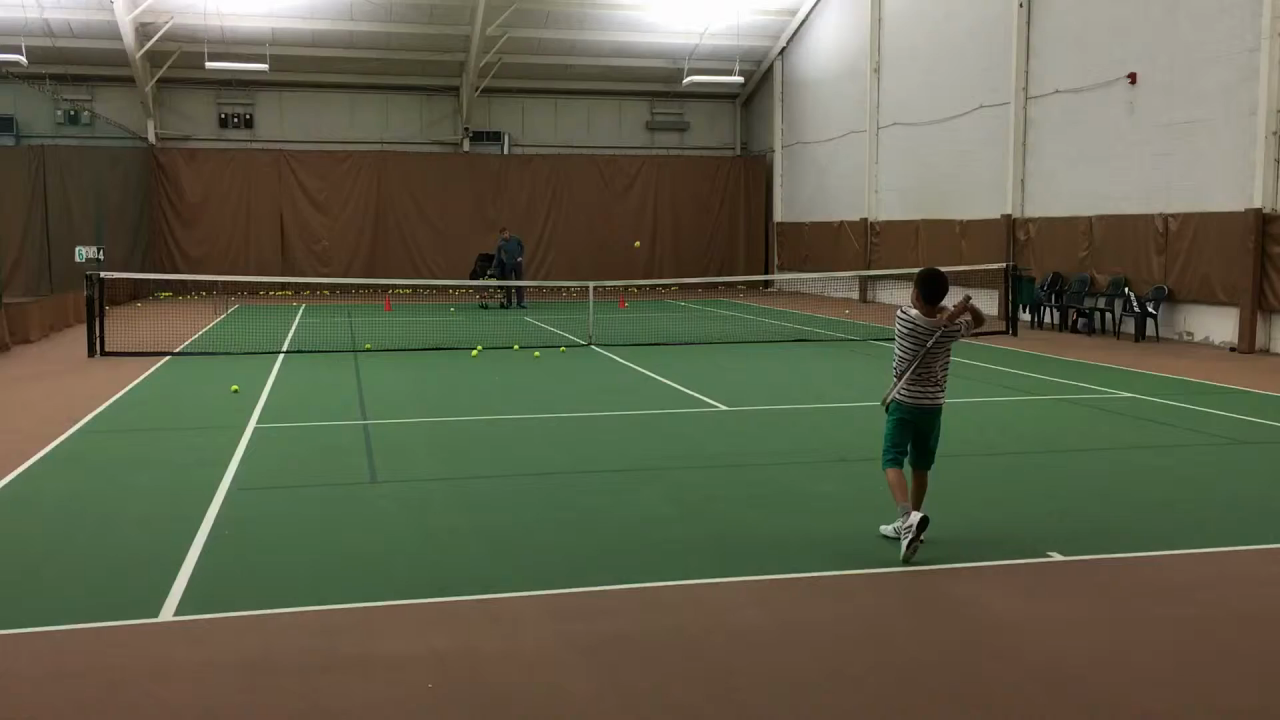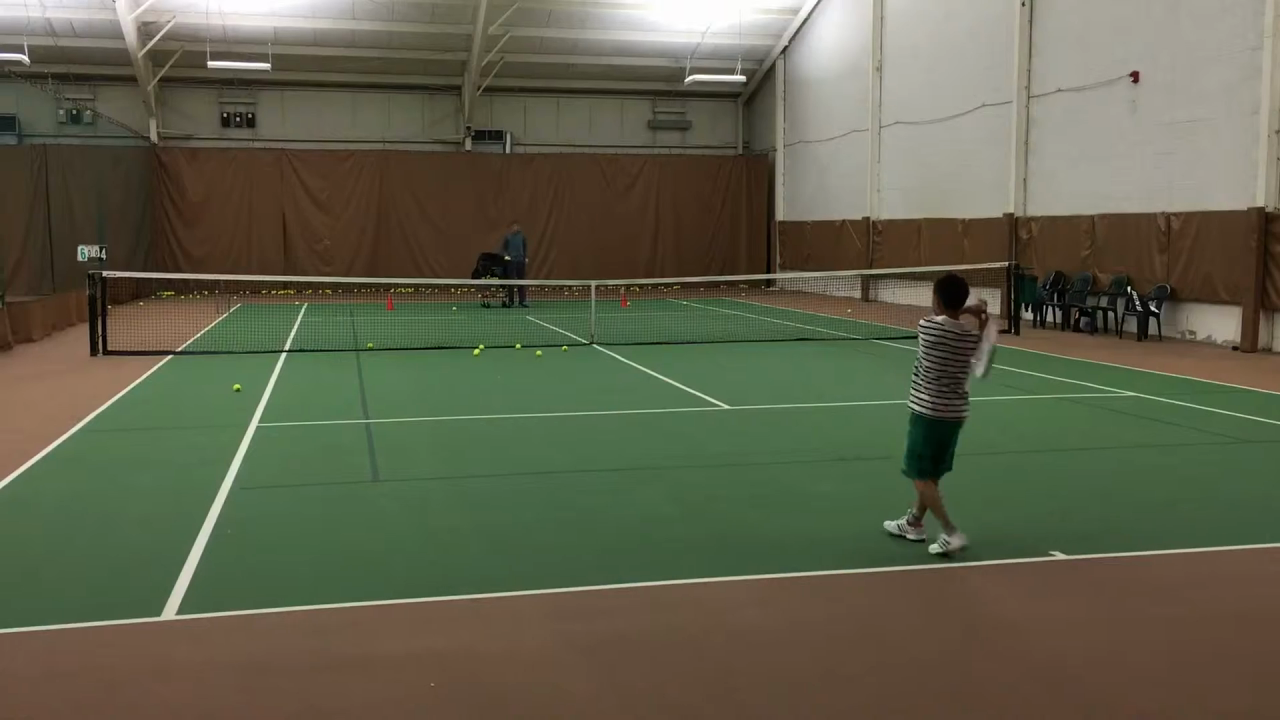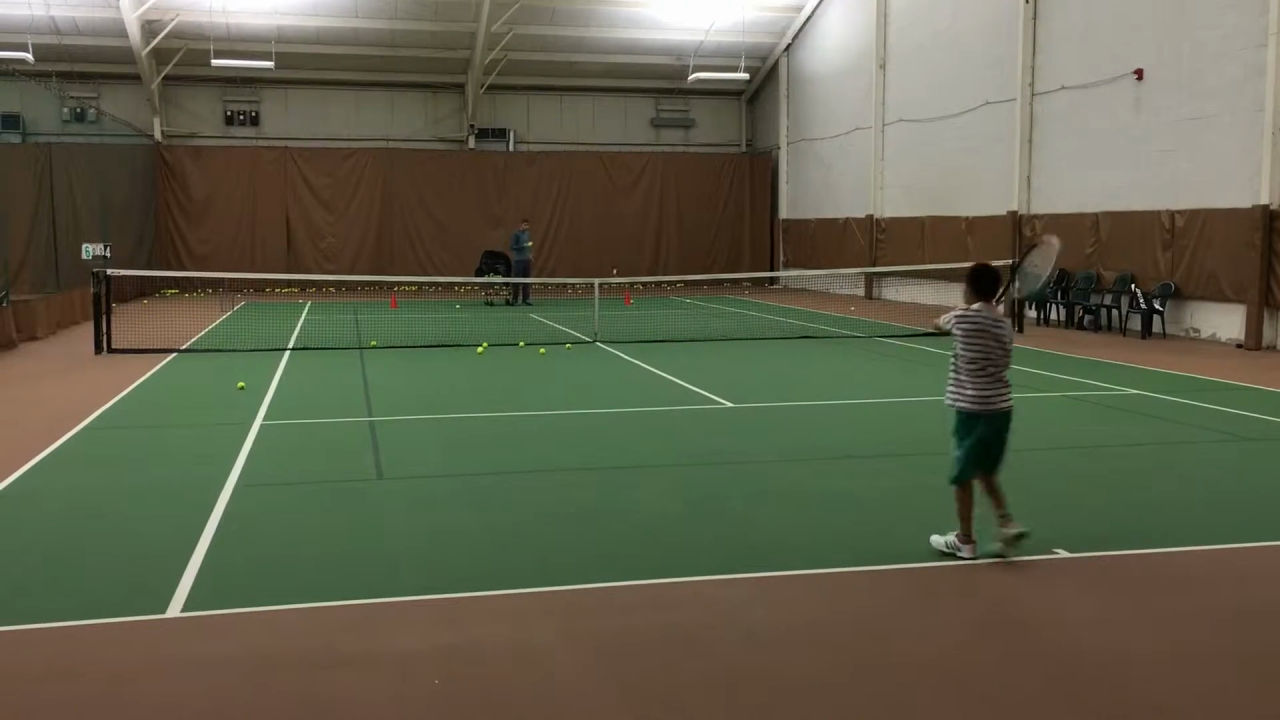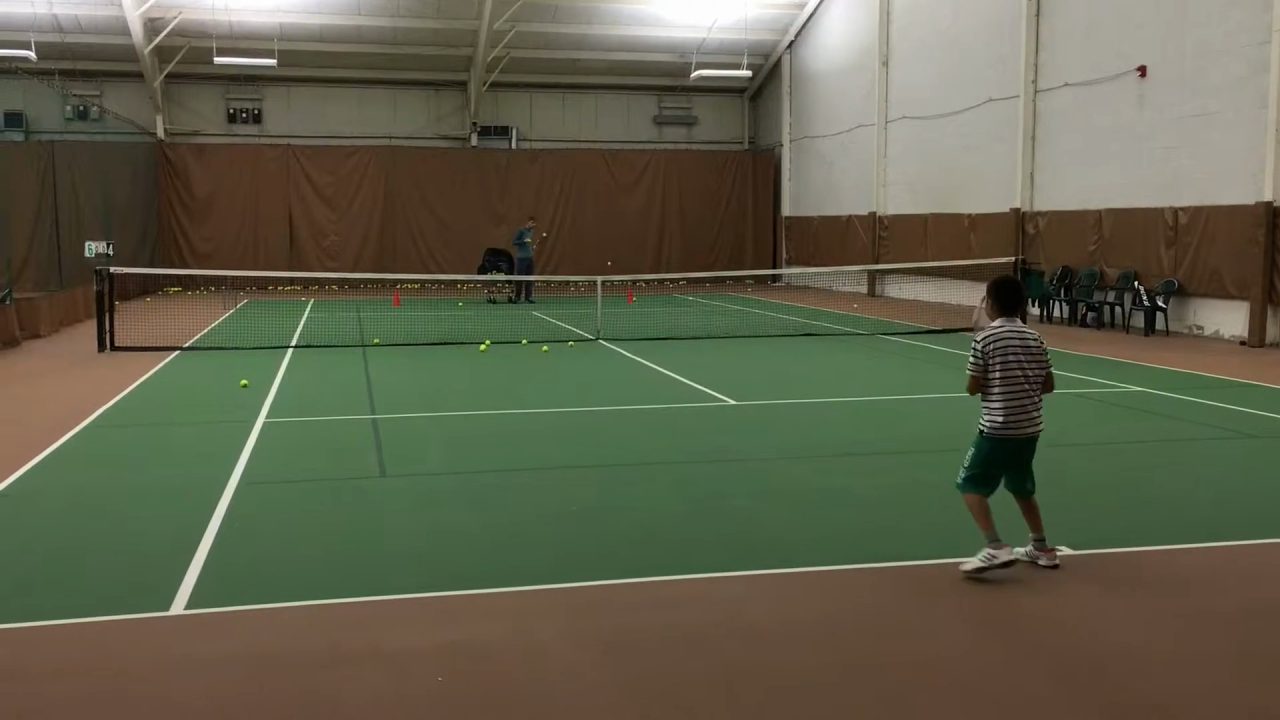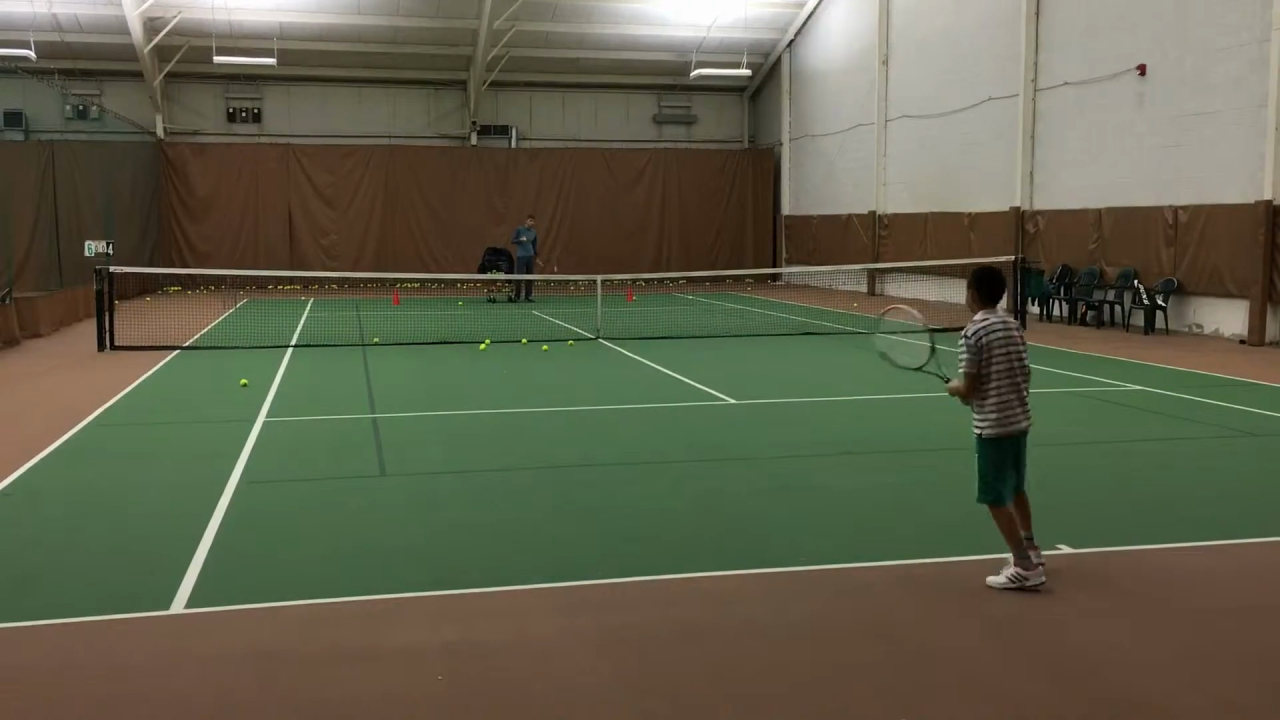
dt=0.3s
person 1, frame 1
left shoulder: (903, 316)
right shoulder: (950, 328)
right elbow: (979, 322)
left wrist: (948, 312)
right wrist: (967, 307)
left hip: (904, 403)
right hip: (933, 405)
left knee: (892, 462)
right knee: (921, 467)
left ankle: (908, 516)
right ankle: (909, 520)
person 1, frame 2
left shoulder: (927, 326)
right shoulder: (974, 336)
left wrist: (968, 312)
right wrist: (981, 317)
left hip: (927, 411)
right hip: (956, 413)
left knee: (920, 474)
right knee: (933, 472)
left ankle: (951, 532)
right ankle: (914, 522)
person 1, frame 3
left shoulder: (961, 318)
right shoulder: (1004, 325)
left elbow: (939, 323)
left hip: (973, 409)
right hip: (1001, 407)
left knee: (962, 476)
right knee: (985, 471)
left ankle: (964, 541)
right ankle: (1007, 524)
person 1, frame 4
left shoulder: (984, 338)
right shoulder: (1034, 338)
left elbow: (973, 389)
right elbow: (1048, 385)
left hip: (998, 428)
right hip: (1030, 426)
left knee: (971, 486)
right knee: (1022, 488)
left ankle: (996, 547)
right ankle: (1041, 548)
person 1, frame 5
left shoulder: (973, 333)
right shoulder: (1013, 326)
left elbow: (969, 386)
right elbow: (1025, 376)
left wrist: (957, 390)
left hip: (994, 426)
right hip: (1019, 421)
left knee: (995, 498)
right knee: (1014, 488)
left ankle: (1026, 567)
right ankle: (1030, 549)
